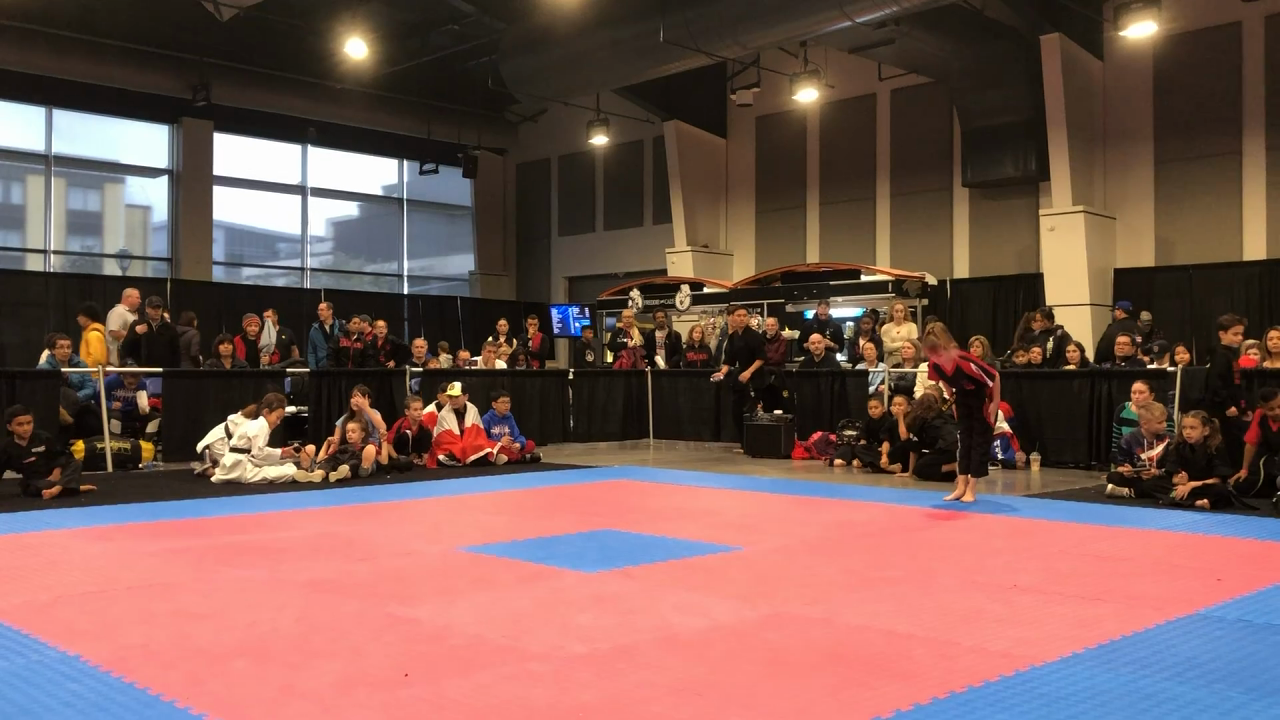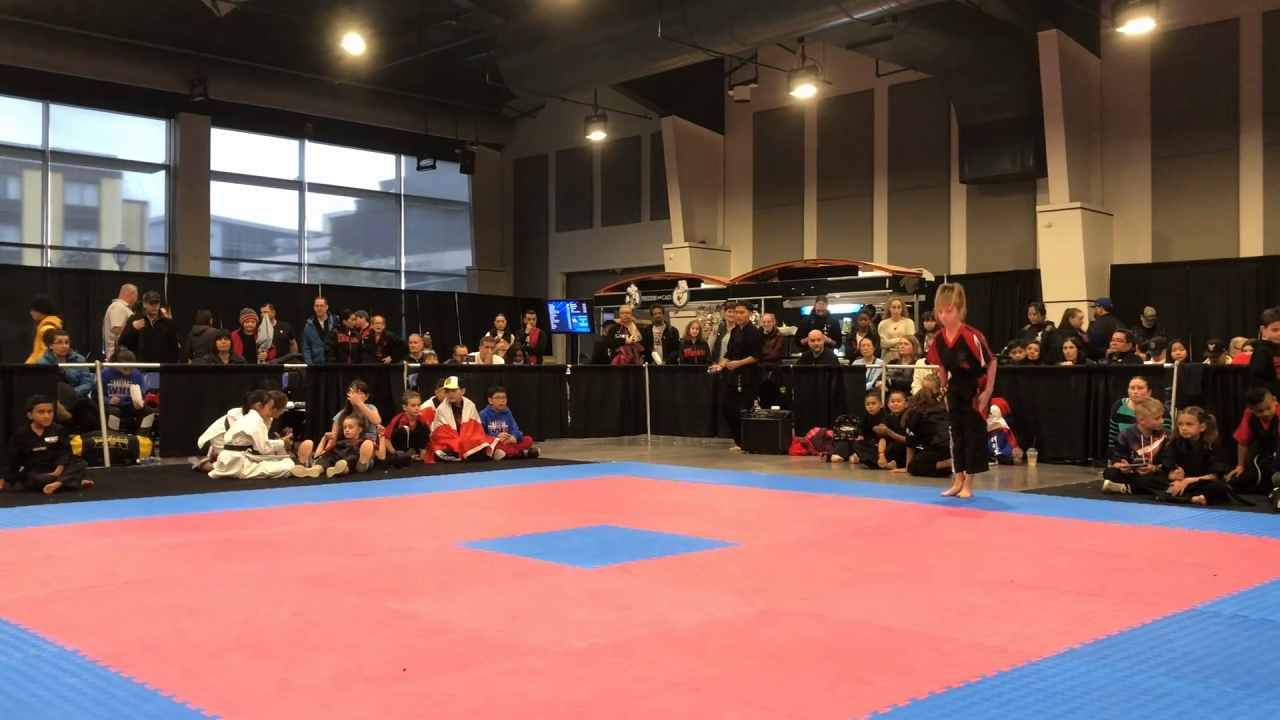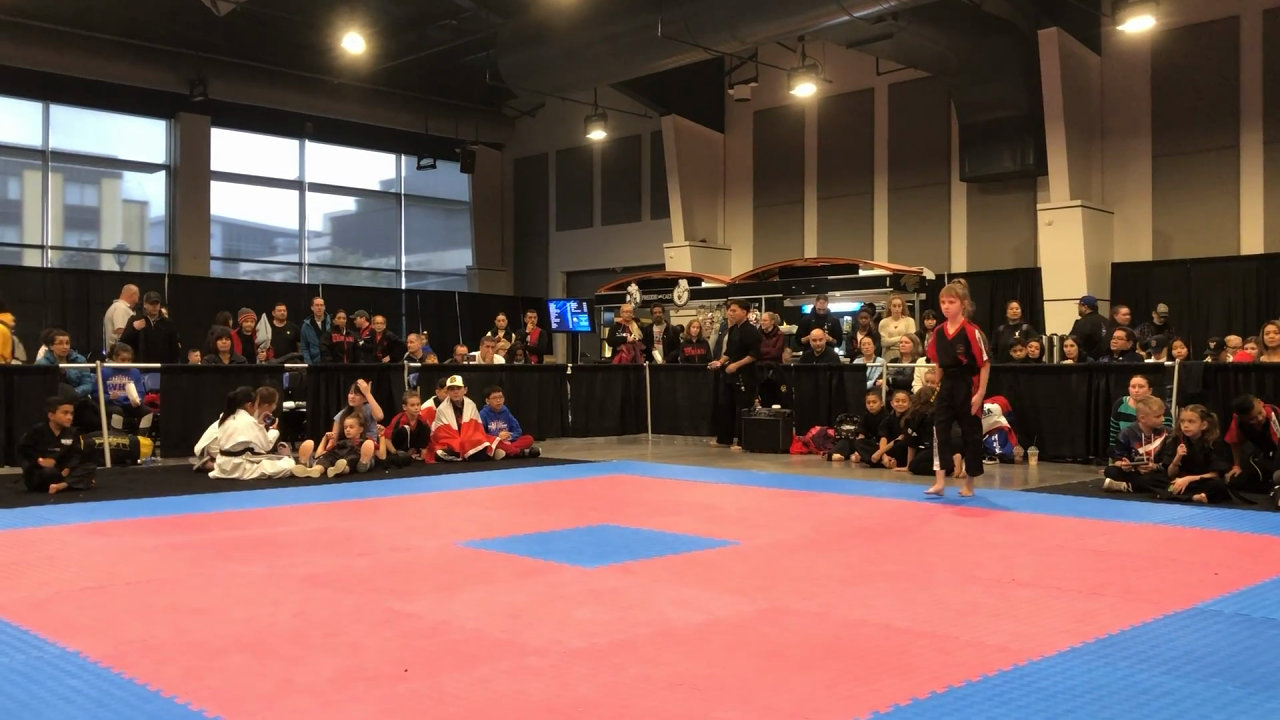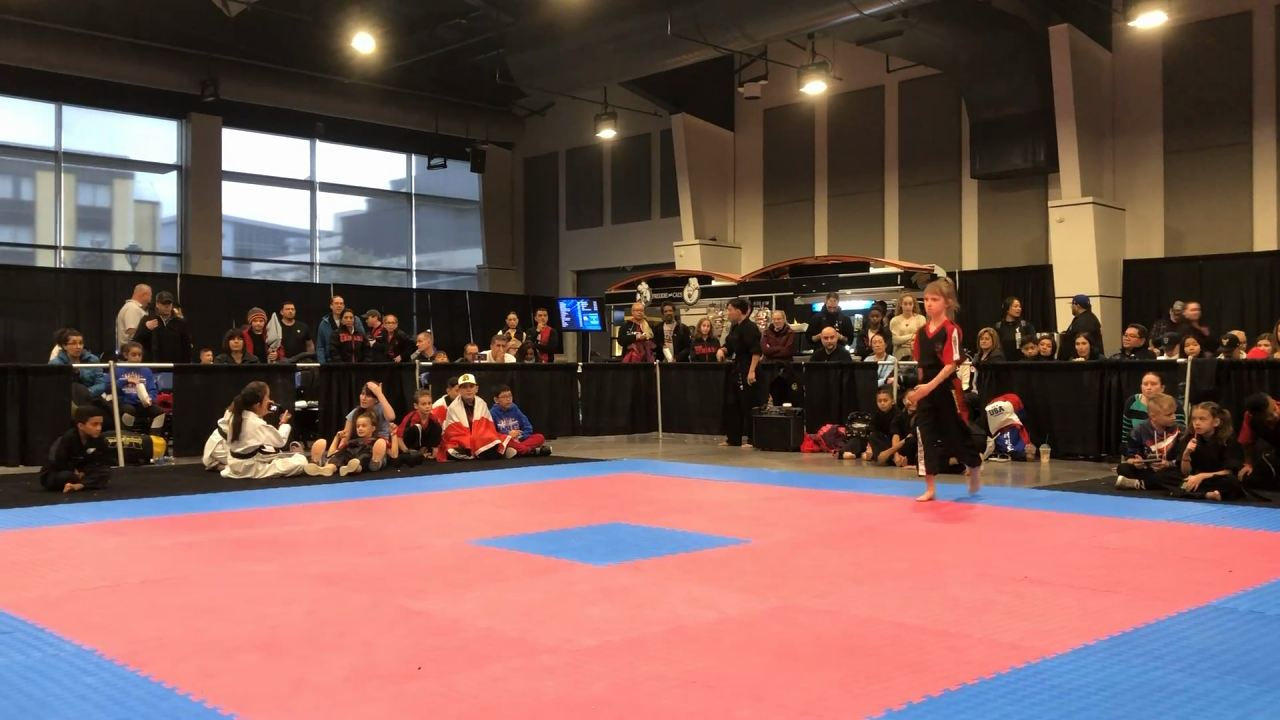
dt=0.4s
person 1, frame 1
left shoulder: (966, 362)
right shoulder: (934, 365)
left elbow: (995, 377)
left wrist: (995, 403)
right wrist: (953, 400)
left hip: (982, 399)
right hip: (962, 399)
left knee: (979, 440)
right knee: (964, 439)
left ankle: (970, 489)
right ankle: (961, 486)
person 1, frame 2
left shoulder: (971, 336)
right shoulder: (939, 338)
left elbow: (991, 363)
left wrist: (988, 392)
right wrist: (945, 389)
left hip: (975, 388)
right hip: (955, 387)
left knee: (973, 435)
right knee: (956, 434)
left ankle: (968, 484)
right ankle: (958, 481)
person 1, frame 3
left shoulder: (971, 331)
right shoulder: (938, 332)
left elbow: (984, 364)
left wrist: (980, 393)
right wrist: (937, 386)
left hip: (968, 386)
right hip: (946, 385)
left knee: (970, 435)
right knee: (940, 432)
left ankle: (969, 483)
right ankle: (940, 482)
person 1, frame 4
left shoulder: (951, 330)
right shoulder: (922, 332)
left elbow: (951, 365)
left wrist: (929, 386)
right wrist: (920, 388)
left hip: (947, 390)
right hip: (927, 388)
left knee: (956, 435)
right knee: (924, 435)
left ankle: (974, 472)
right ankle: (930, 488)
